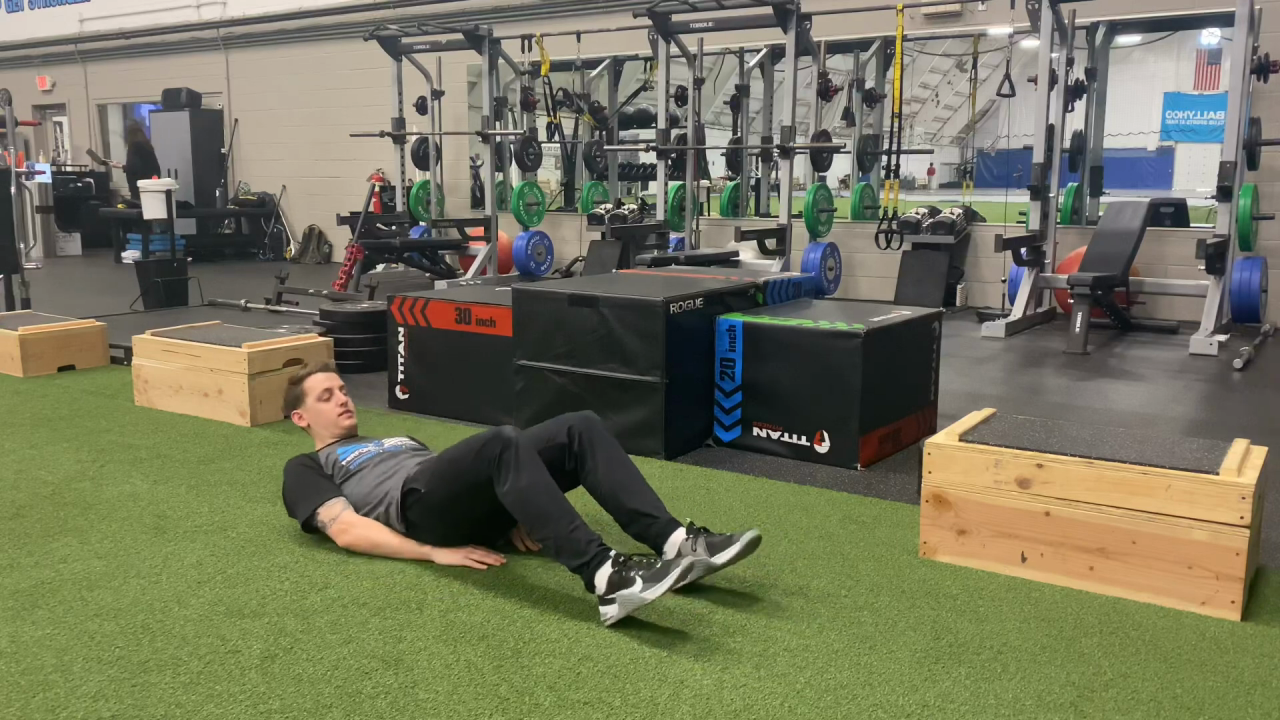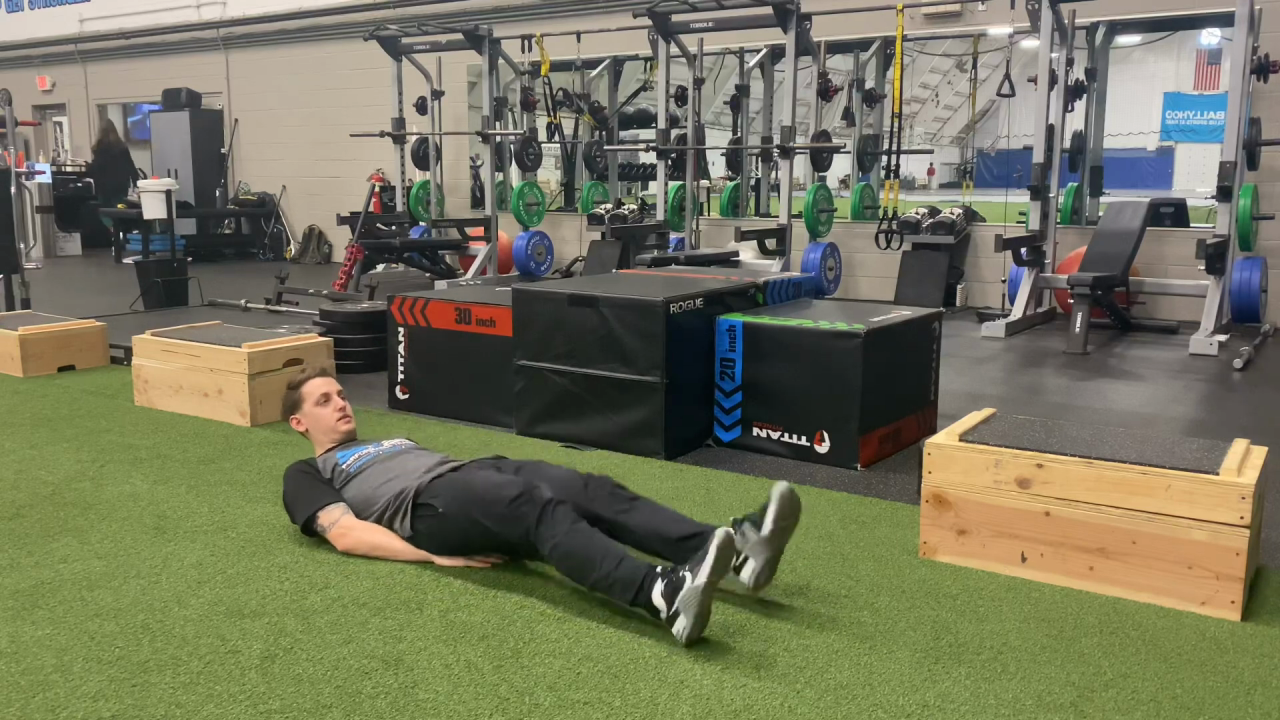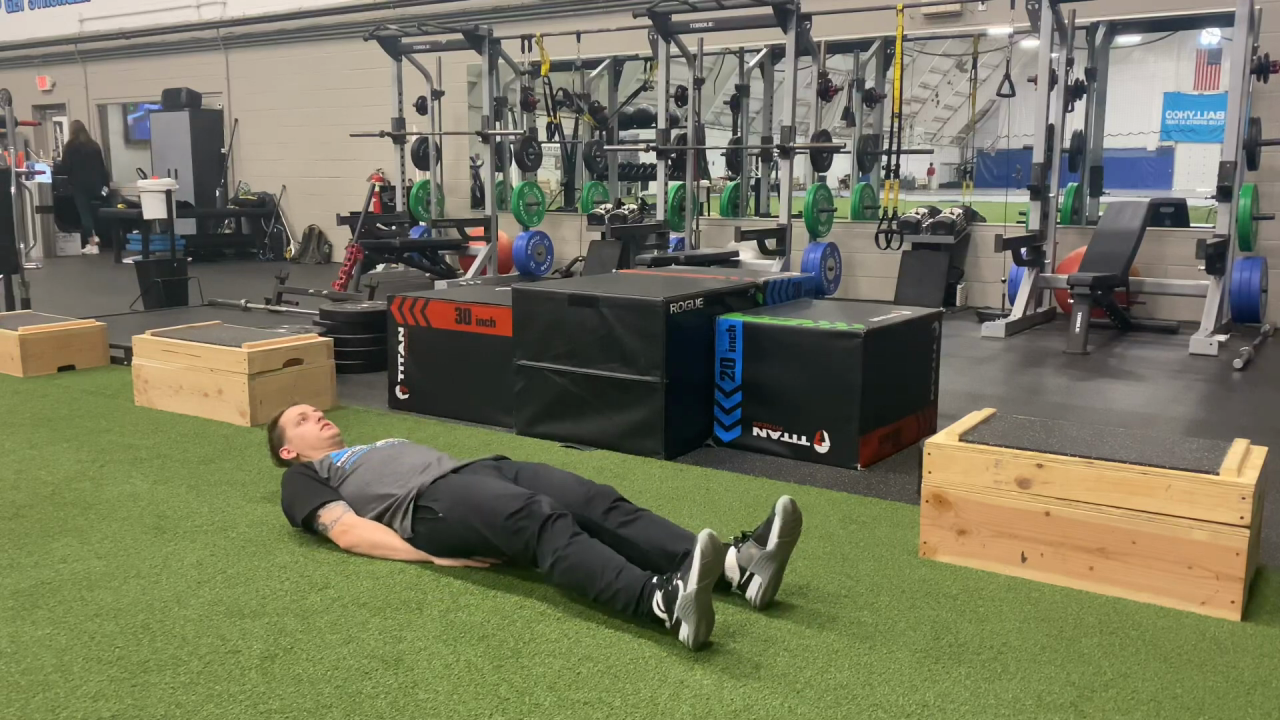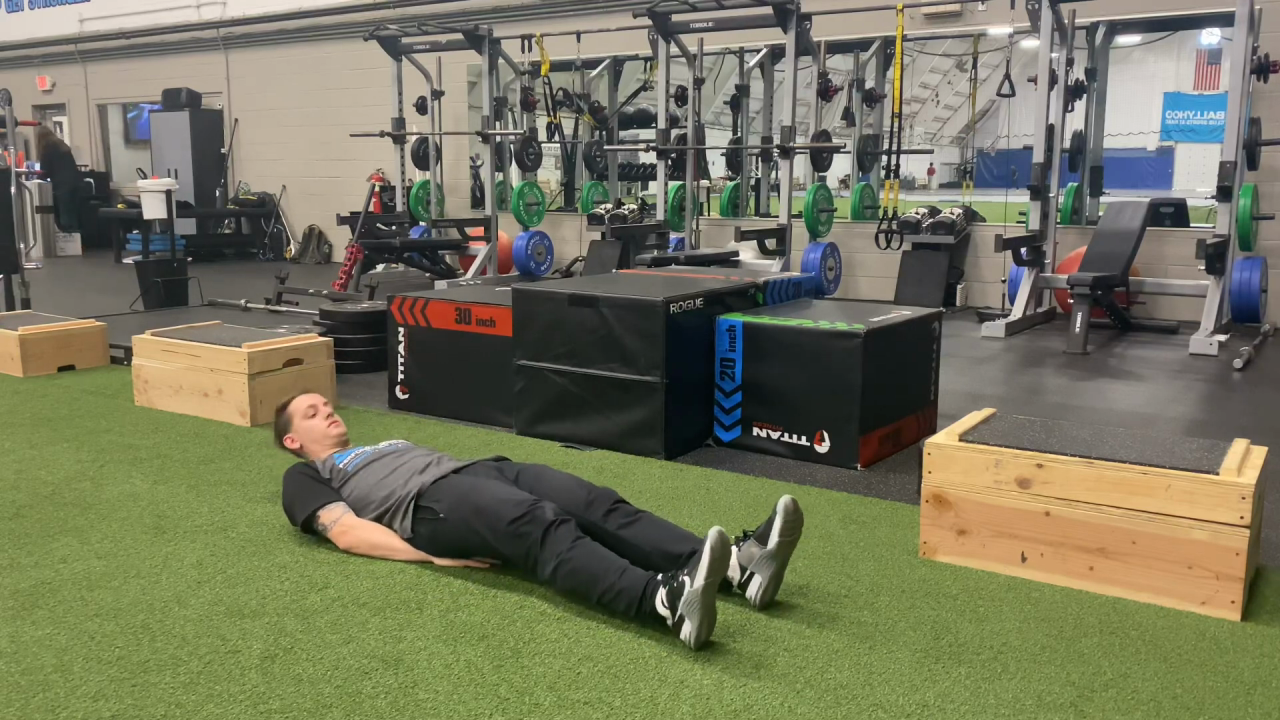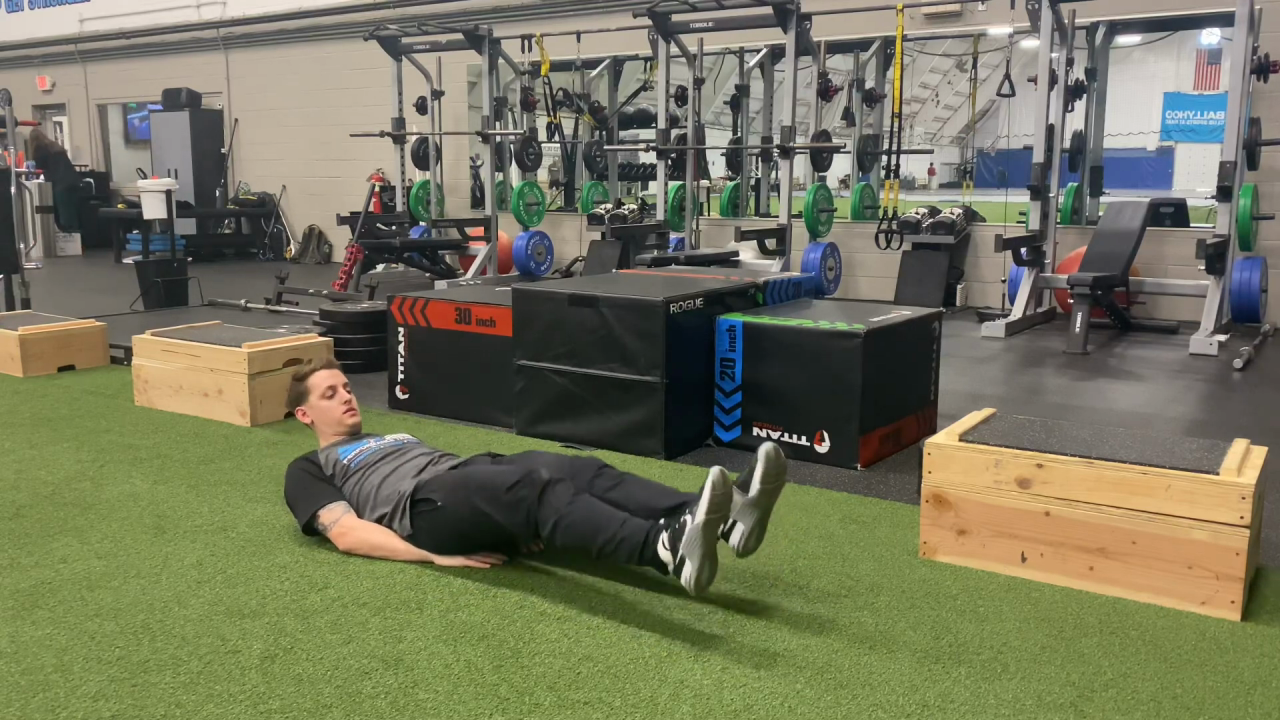
dt=0.7s
person 1, frame 1
left shoulder: (398, 440)
right shoulder: (306, 469)
right elbow: (347, 531)
left wrist: (510, 517)
right wrist: (435, 552)
left hip: (475, 506)
right hip: (418, 507)
left knee: (582, 426)
right knee: (503, 442)
left ankle: (675, 545)
right ankle: (606, 576)
person 1, frame 2
left shoulder: (392, 443)
right shoulder: (307, 475)
right elbow: (346, 535)
right wrist: (435, 554)
right hip: (428, 504)
left knee: (593, 495)
right knee: (543, 510)
left ankle: (737, 551)
right ankle: (667, 593)
person 1, frame 3
left shoulder: (382, 446)
right shoulder: (305, 480)
right elbow: (348, 532)
right wrist: (433, 555)
right hip: (430, 504)
left knee: (599, 505)
right knee: (542, 522)
left ankle: (736, 564)
right ankle: (664, 601)
person 1, frame 4
left shoulder: (386, 446)
right shoulder: (307, 477)
right elbow: (347, 532)
right wrist: (432, 554)
right hip: (431, 502)
left knee: (598, 506)
right knee: (541, 526)
left ankle: (736, 564)
right ankle: (666, 600)
person 1, frame 5
left shoulder: (396, 438)
right shoulder: (310, 471)
right elbow: (347, 533)
left wrist: (513, 525)
right wrist: (436, 553)
right hip: (425, 511)
left knee: (583, 470)
right knee: (538, 485)
left ankle: (719, 518)
right ankle: (670, 547)
